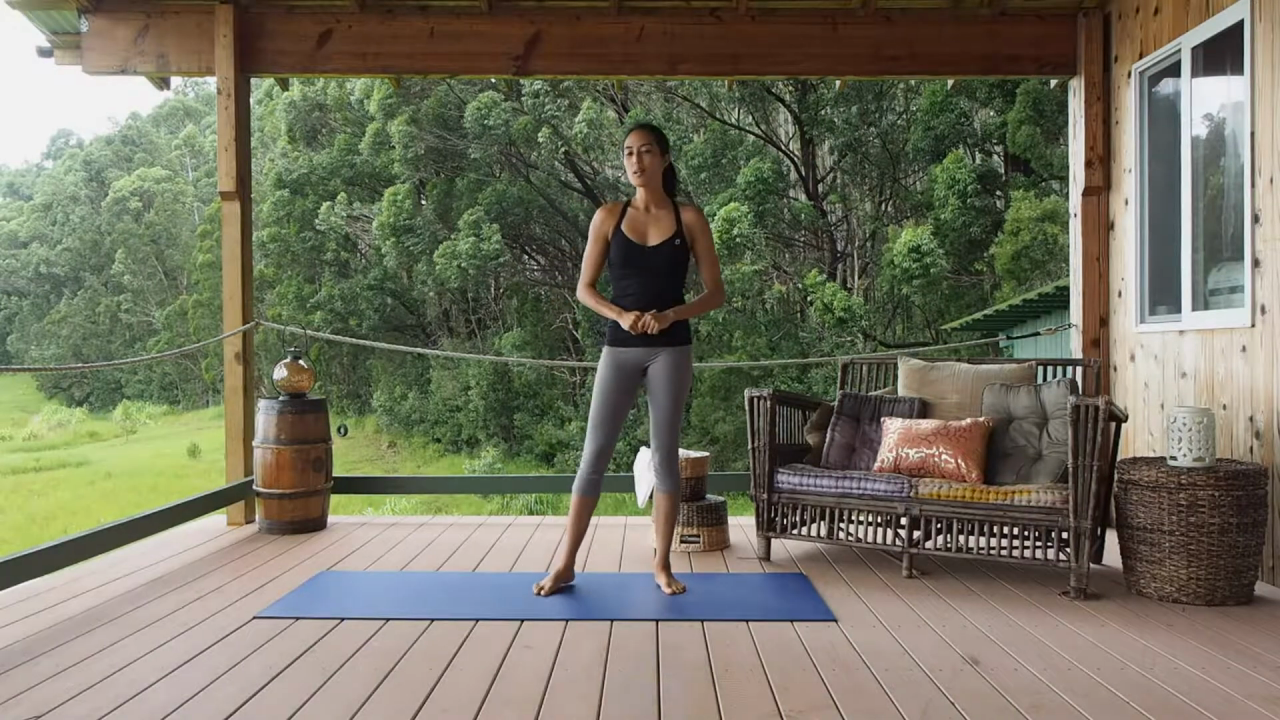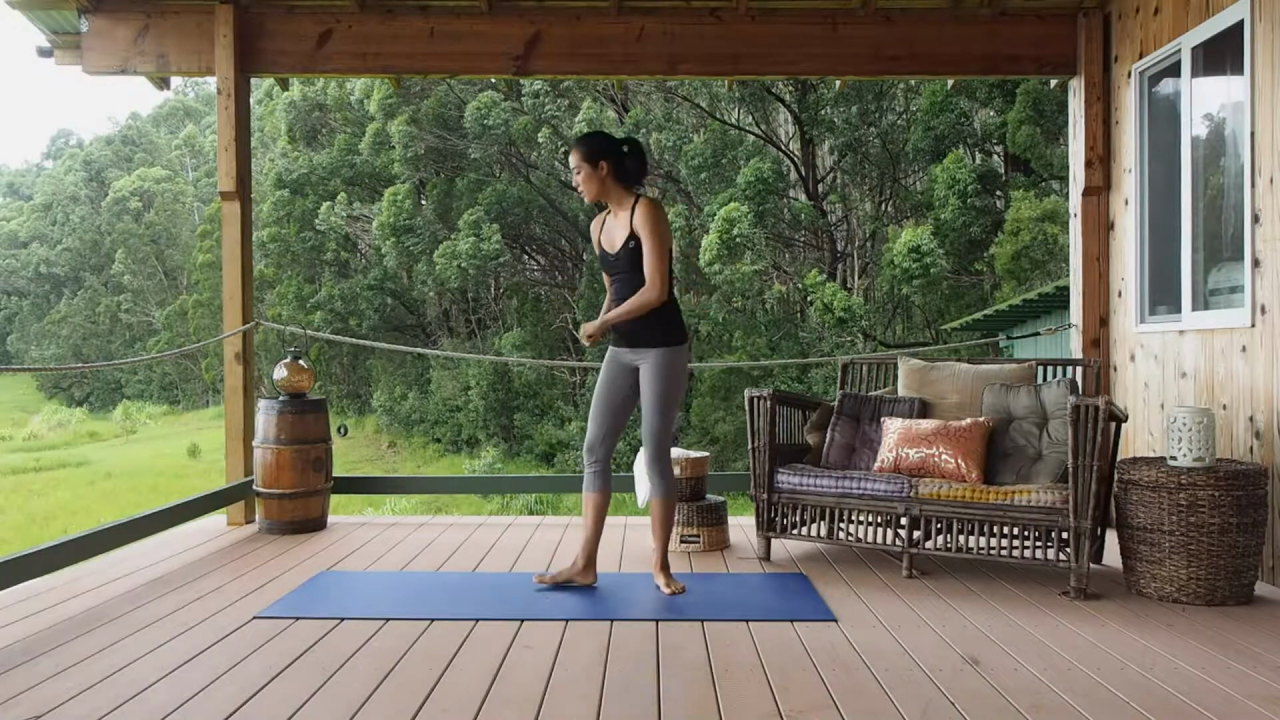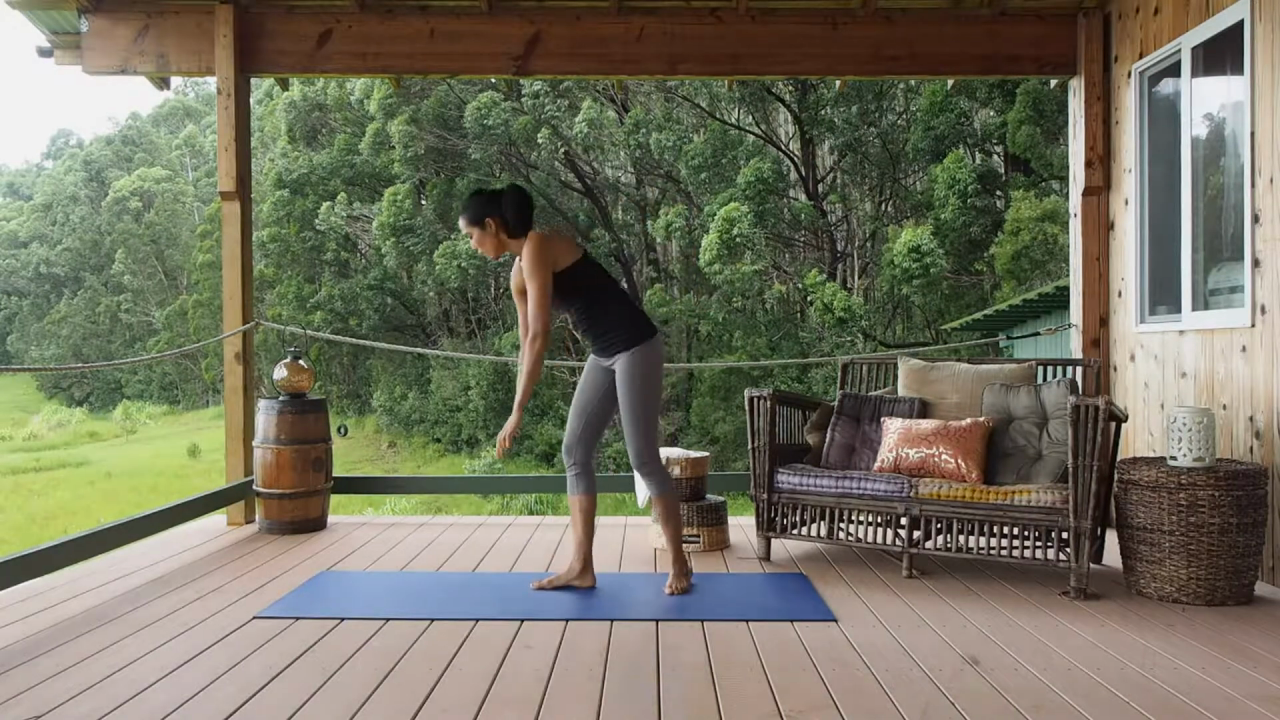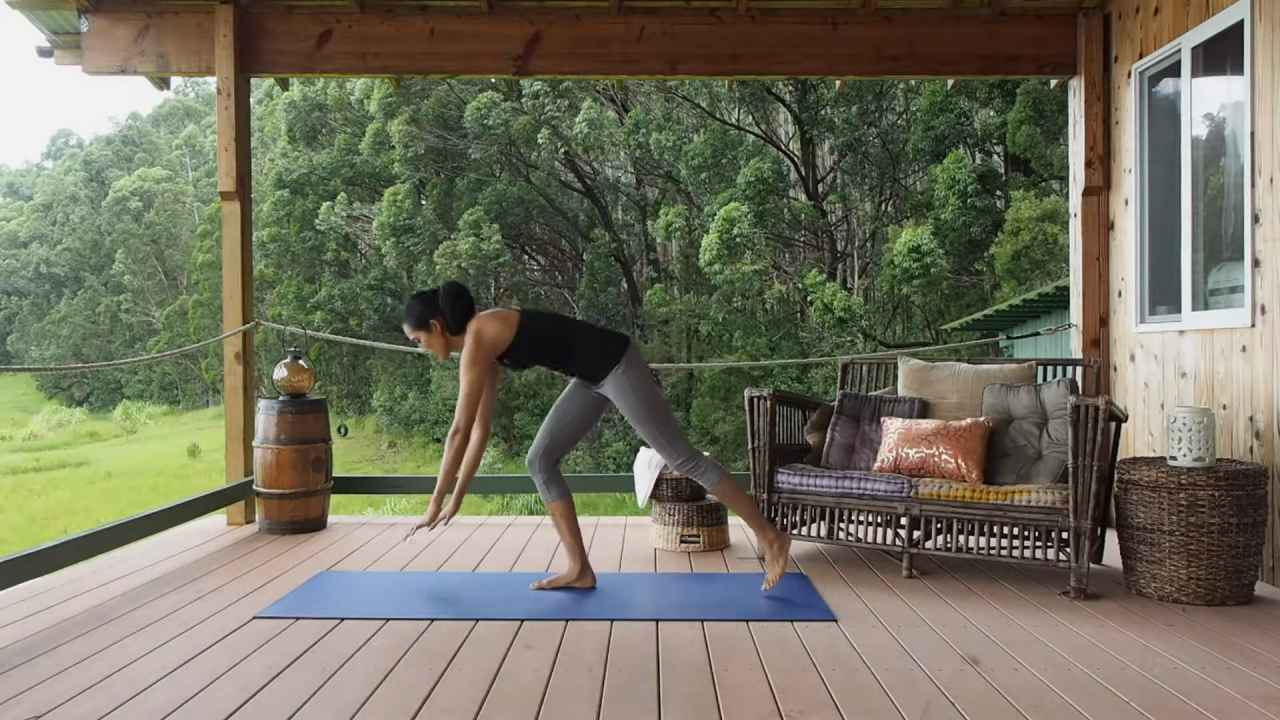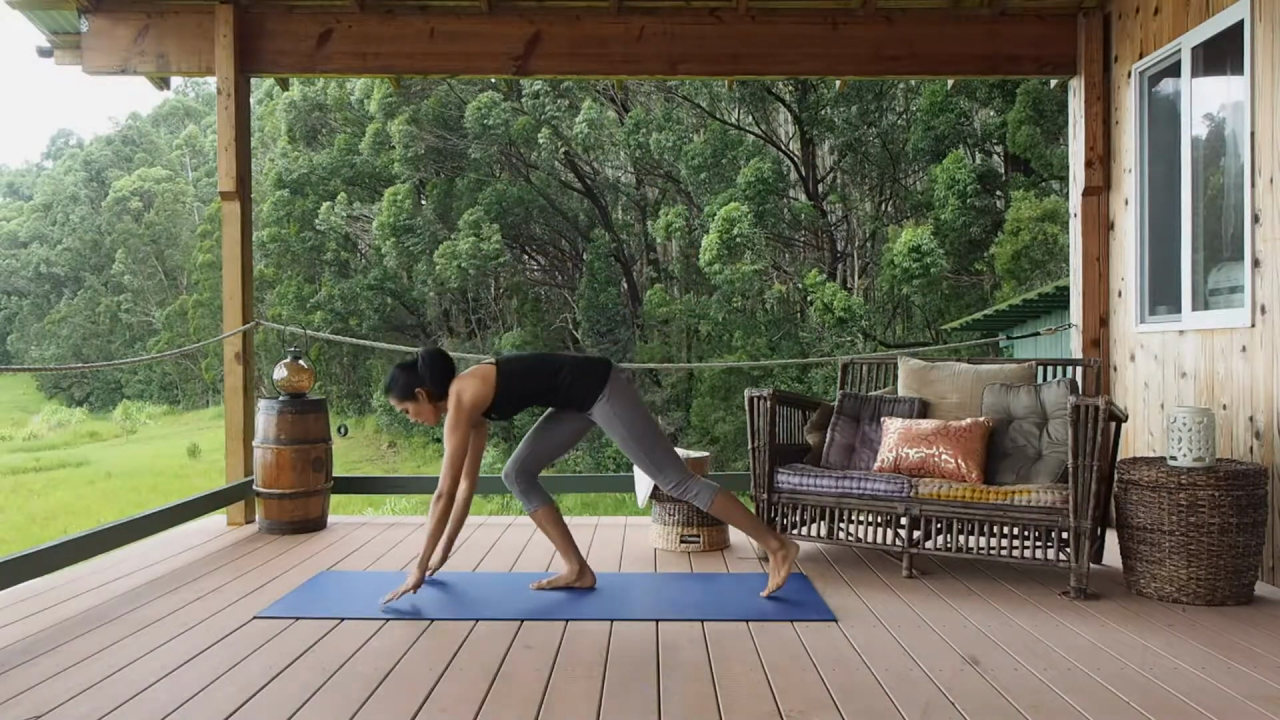
dt=0.5s
person 1, frame 1
left shoulder: (689, 219)
right shoulder: (608, 217)
left elbow: (716, 293)
right elbow: (584, 288)
left wrist: (670, 315)
right wrist: (621, 316)
left hip: (671, 349)
right hip: (620, 348)
left knee: (664, 455)
right knee: (595, 452)
left ankle: (662, 565)
right ankle: (565, 563)
person 1, frame 2
left shoulder: (646, 212)
right shoulder: (599, 223)
left elbow: (657, 290)
left wrist: (601, 322)
right wrist: (601, 326)
left hip: (663, 348)
right hip: (622, 351)
left knee: (656, 455)
right knee: (595, 451)
left ankle: (660, 565)
right ankle: (585, 564)
person 1, frame 3
left shoulder: (538, 247)
right shoulder: (520, 271)
left elbow: (540, 337)
right elbow: (528, 341)
left wrist: (518, 413)
right wrist: (519, 409)
left hip: (635, 346)
right hip: (604, 354)
left knee: (644, 458)
right knee: (575, 452)
left ankle: (678, 561)
right ankle: (581, 567)
person 1, frame 4
left shoulder: (478, 337)
right shoulder: (482, 343)
left elbow: (459, 430)
right elbow: (480, 428)
left wrist: (436, 502)
right wrist: (457, 497)
left hip: (617, 366)
right hip: (594, 376)
left knee: (684, 459)
right knee: (540, 460)
left ankle: (771, 540)
right ankle: (579, 569)
person 1, frame 5
left shoulder: (461, 400)
right shoulder: (470, 396)
left elbow: (445, 494)
right elbow: (467, 482)
left wrist: (420, 569)
right wrist: (444, 550)
left hip: (602, 391)
right hip: (584, 396)
left knee: (676, 479)
right knee: (517, 474)
left ankle: (777, 547)
right ankle: (577, 569)
